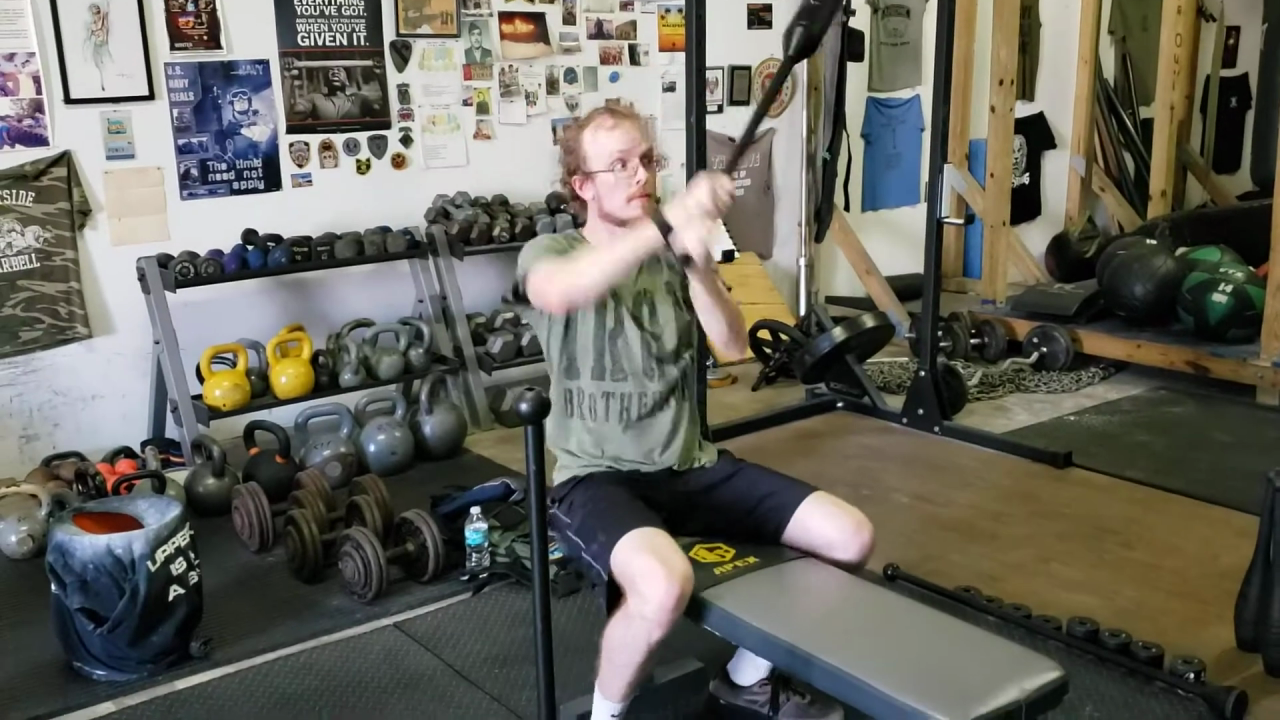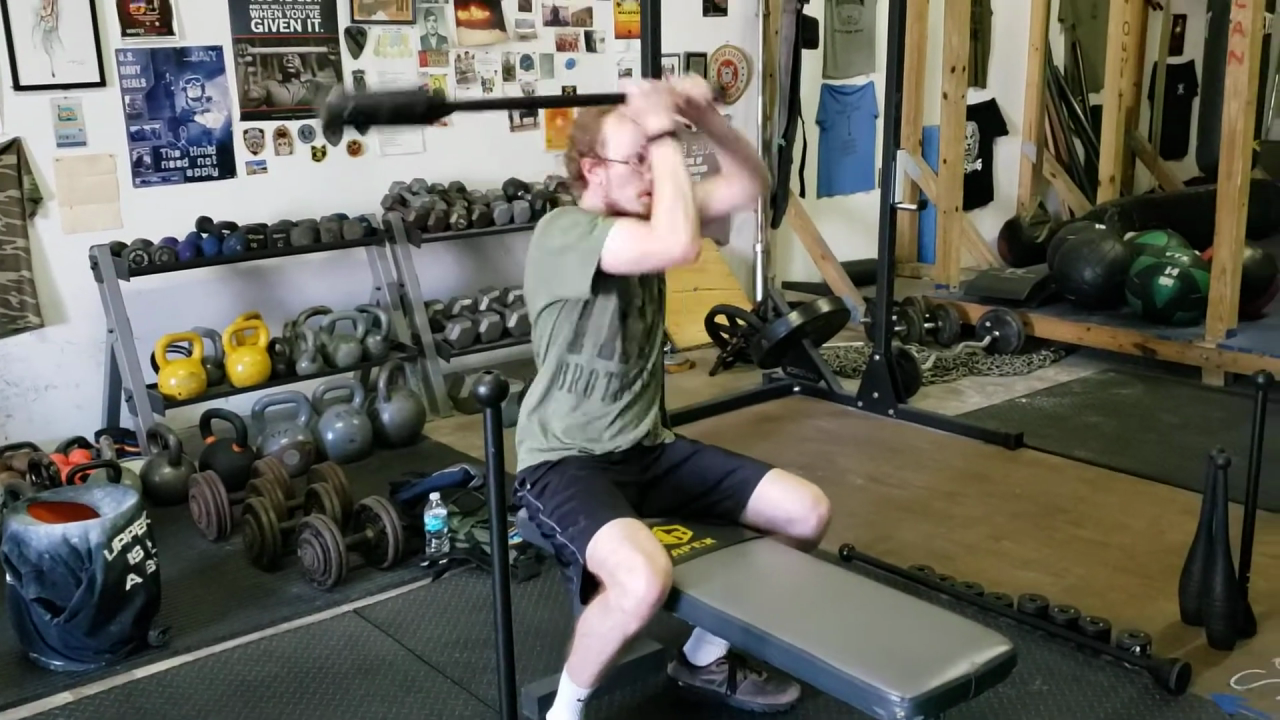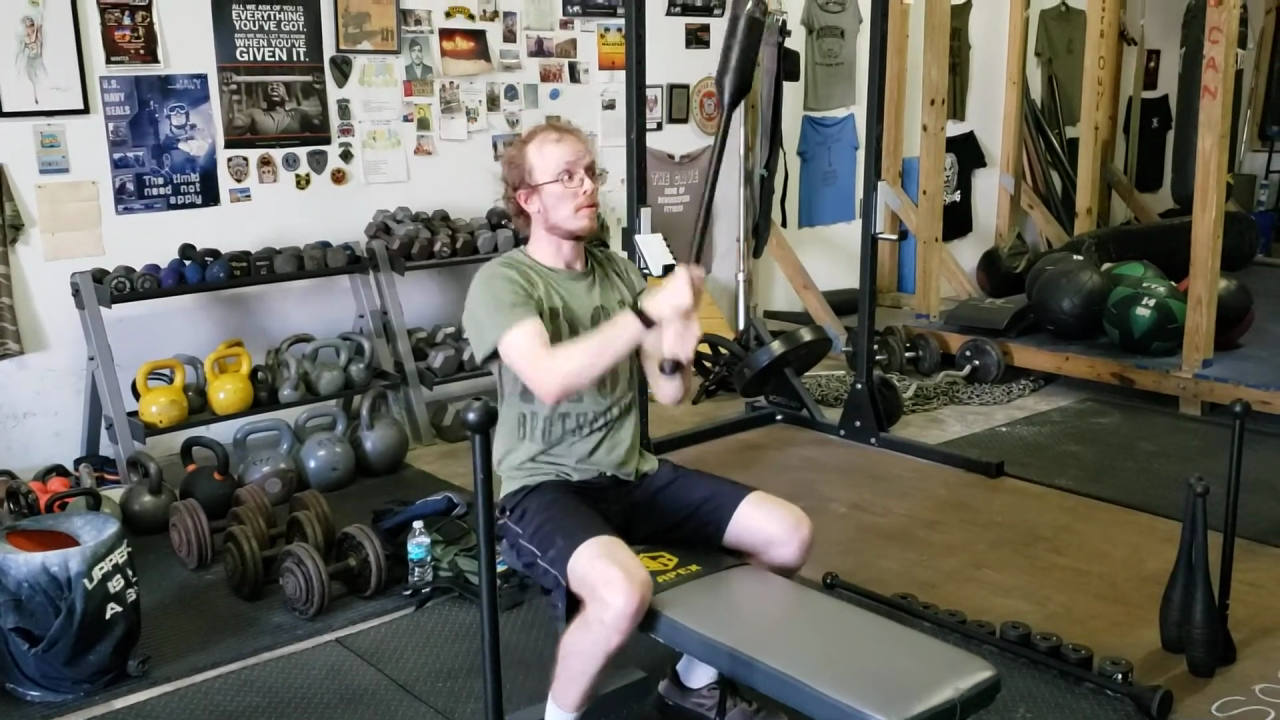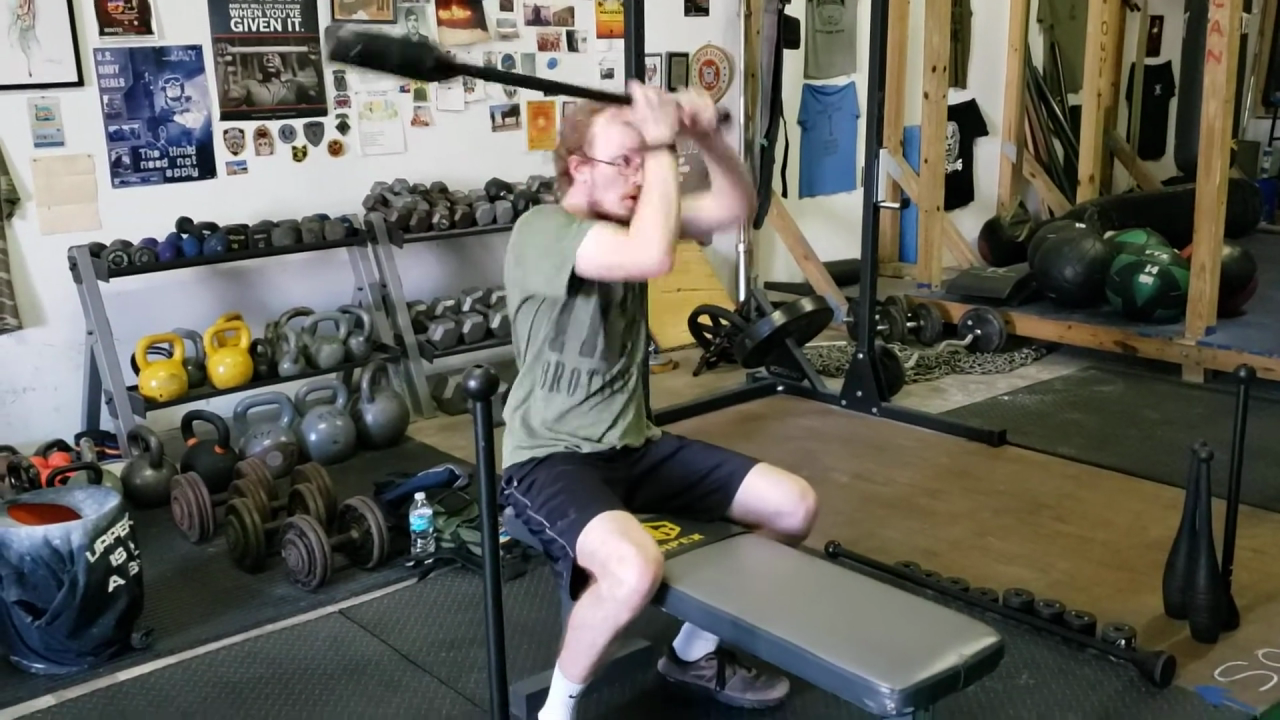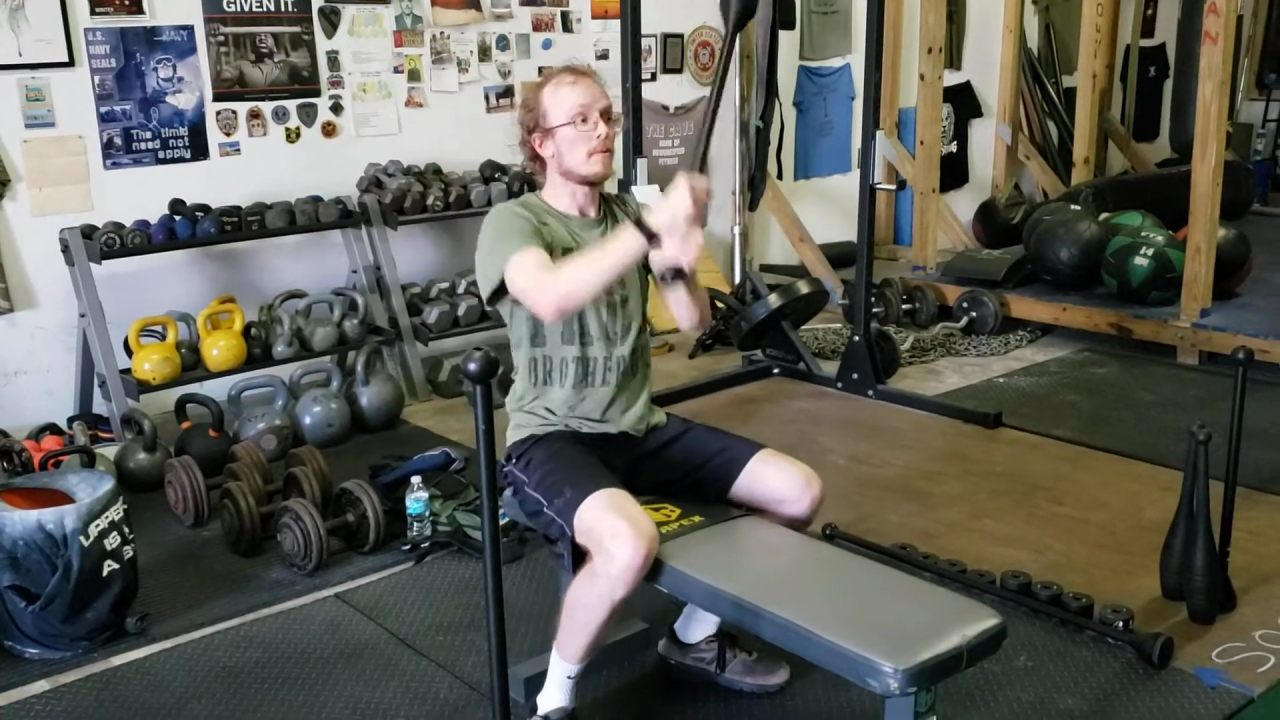
dt=1s
person 1, frame 1
left shoulder: (678, 247)
right shoulder: (555, 256)
left elbow: (731, 343)
right elbow: (558, 293)
left wrist: (697, 258)
right wrist: (665, 227)
left hip: (690, 465)
right hip: (598, 478)
left knee: (851, 536)
right knee: (662, 586)
person 1, frame 2
left shoulder: (643, 223)
right shoulder: (564, 233)
left elbow: (751, 184)
right elbow: (678, 244)
left wrist: (702, 113)
right wrist: (662, 134)
left hip: (648, 448)
right hip: (564, 462)
left knee: (807, 511)
right knee: (643, 579)
left ankle: (705, 656)
person 1, frame 3
left shoulder: (619, 272)
right shoulder: (501, 282)
left elbow: (669, 391)
right elbow: (549, 381)
left wrist: (677, 350)
right wrist: (647, 313)
left hip: (633, 474)
right hip: (545, 487)
left knee: (790, 533)
right knee: (622, 592)
person 1, frame 4
left shoulder: (628, 226)
right shoulder: (542, 232)
left elbow: (737, 207)
right elbow: (651, 256)
left wrist: (708, 136)
right wrist: (661, 147)
left hip: (633, 446)
right hip: (550, 459)
left knee: (794, 504)
right knee: (633, 568)
left ankle: (696, 651)
person 1, frame 5
left shoulder: (630, 215)
right shoulder: (513, 224)
left elbow: (692, 321)
right elbow: (552, 299)
left wrist: (679, 263)
right wrist: (649, 233)
left hip: (642, 429)
right hip: (553, 439)
left knee: (799, 491)
right knee: (628, 543)
left ankle: (696, 635)
